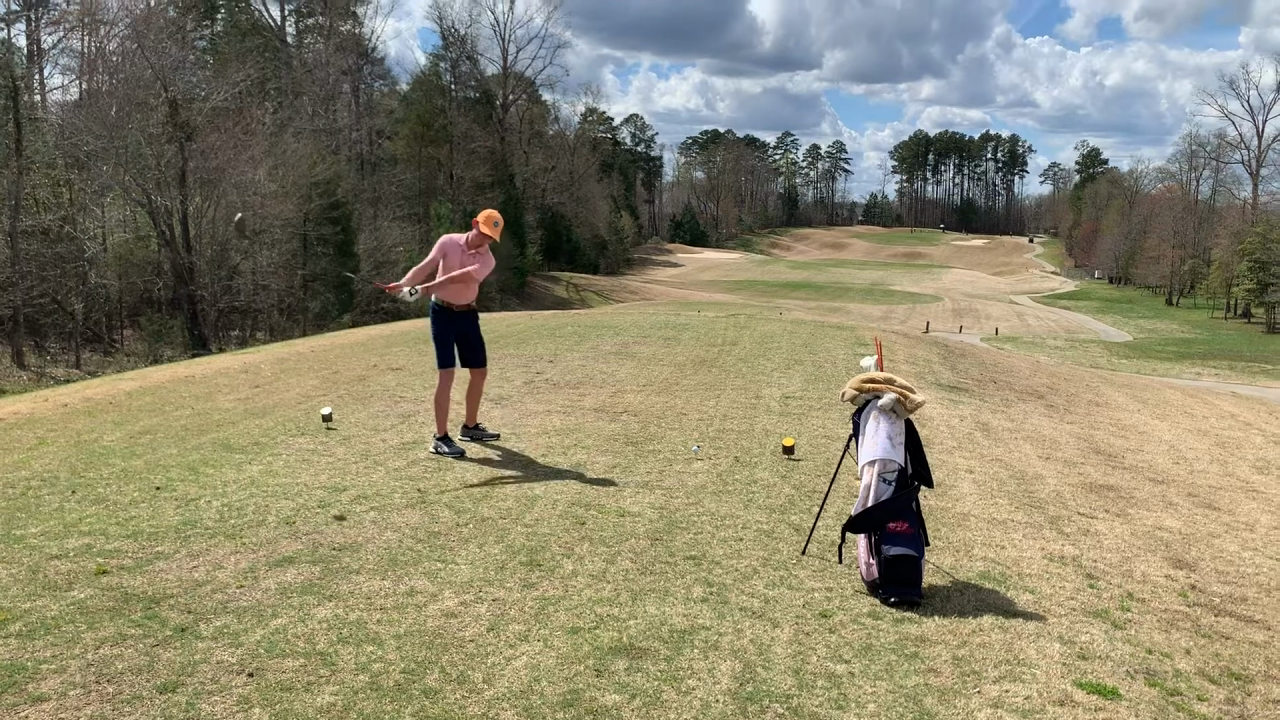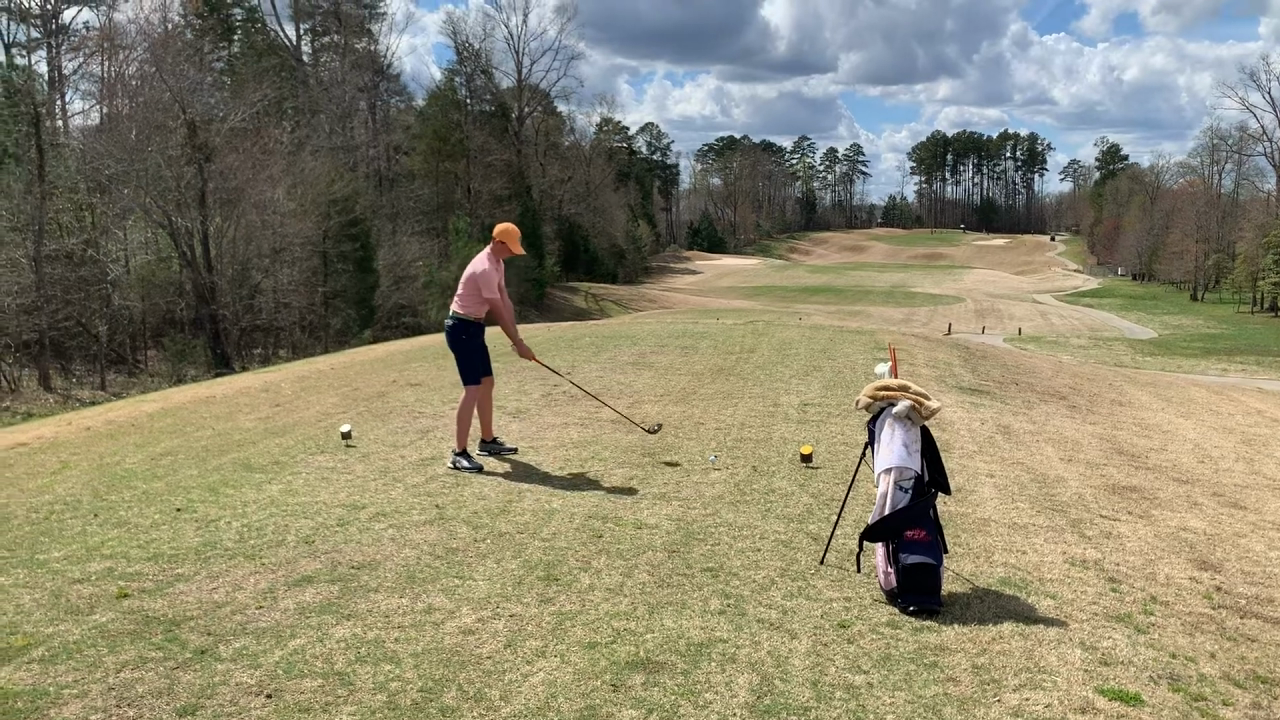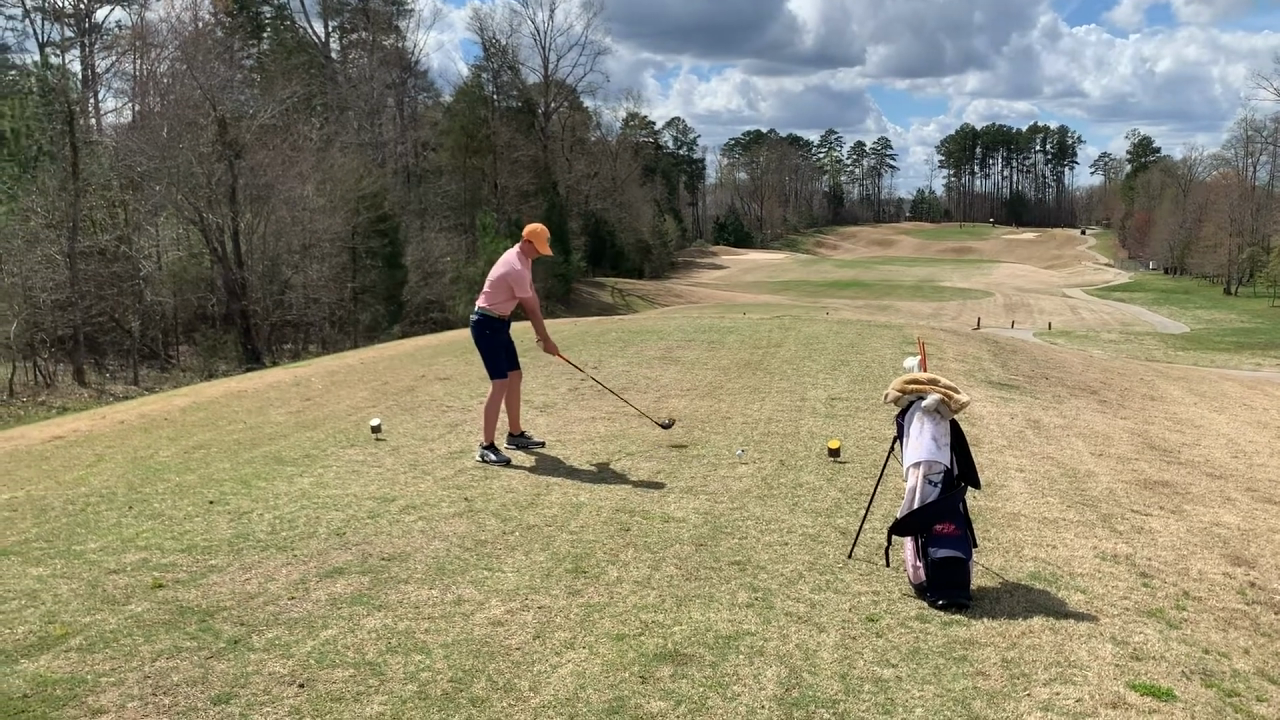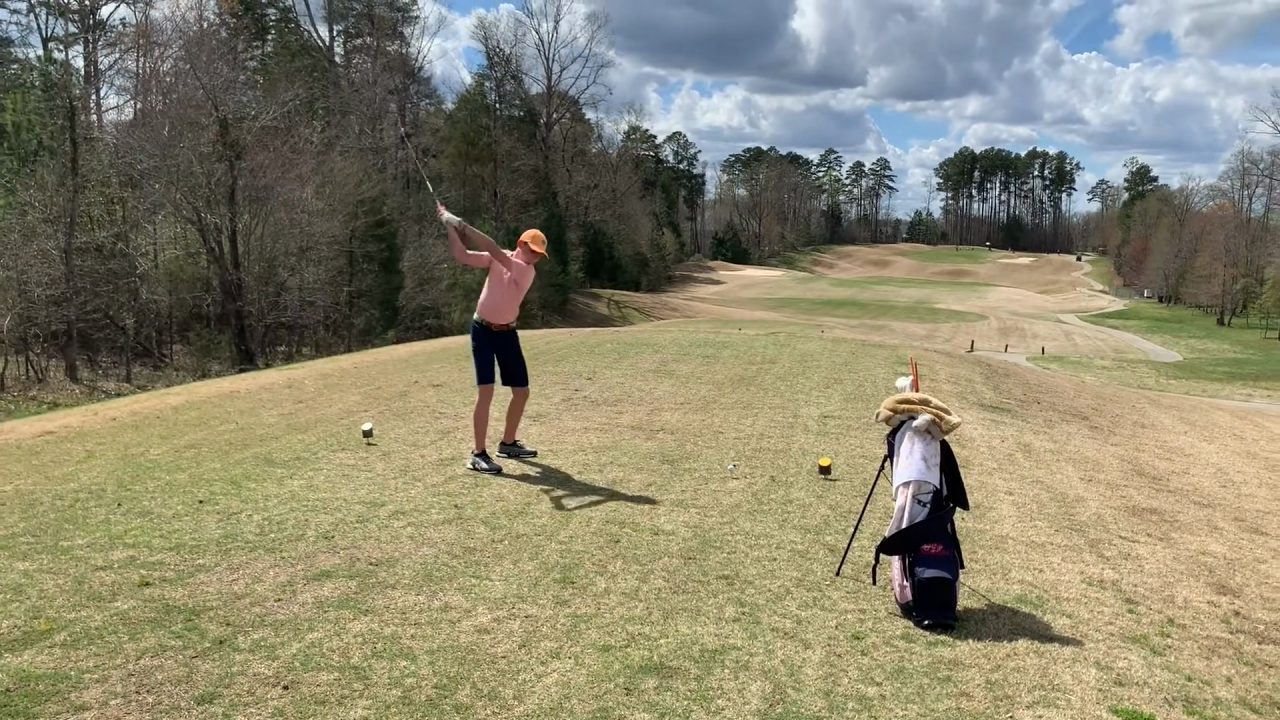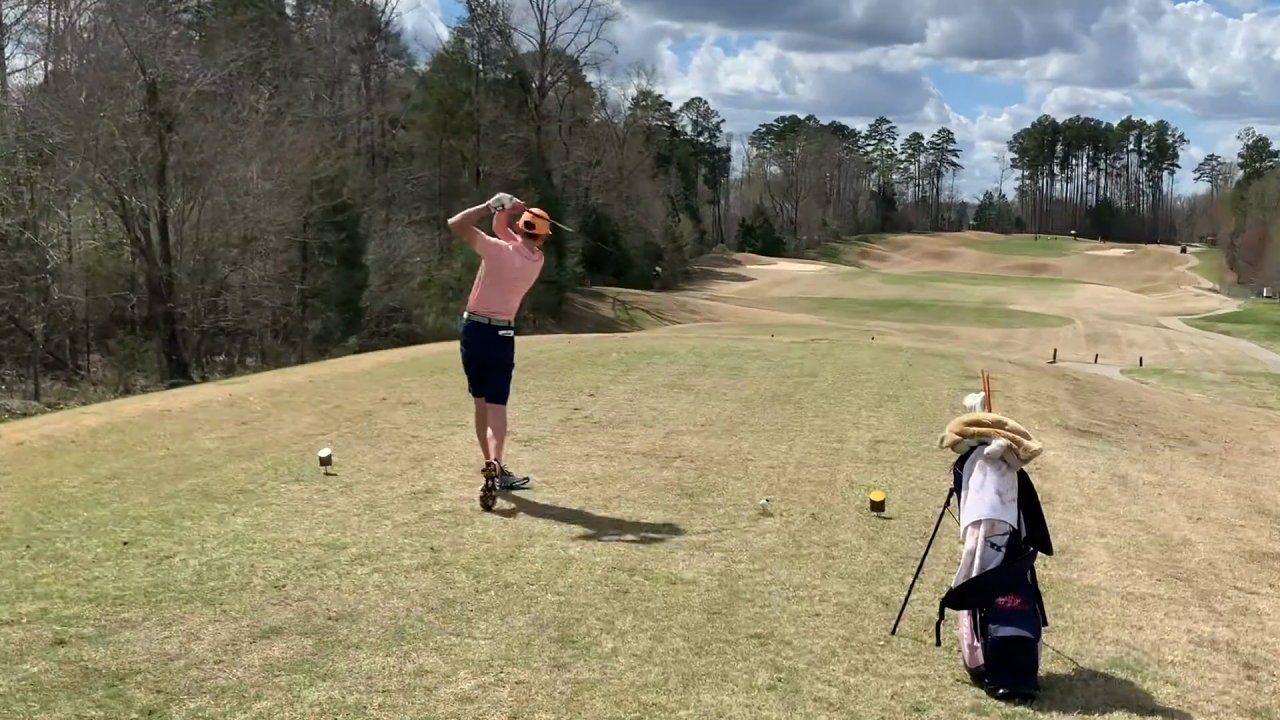
dt=1s
person 1, frame 1
left shoulder: (487, 260)
right shoulder: (448, 242)
left elbow: (455, 279)
right elbow: (425, 267)
left wrist: (418, 289)
right wrist: (403, 283)
left hip: (467, 315)
right hip: (442, 312)
left knee: (480, 372)
right knee: (447, 373)
left ankle: (470, 426)
right ankle: (441, 437)
person 1, frame 2
left shoulder: (497, 264)
right shoulder: (484, 269)
left elbow: (506, 303)
right elbow: (498, 312)
left wrist: (517, 338)
right wrist: (519, 344)
left hip: (473, 328)
right hip: (462, 328)
left knee: (487, 383)
right knee: (473, 389)
left ankle: (487, 440)
right ankle: (459, 453)
person 1, frame 3
left shoulder: (522, 259)
right shoulder: (515, 269)
left elbow: (532, 298)
right elbow: (532, 310)
left wrist: (540, 336)
right wrist: (547, 340)
left hip: (499, 323)
right hip: (486, 324)
left knee: (514, 377)
right knee: (500, 383)
left ankle: (515, 434)
right ankle: (486, 447)
person 1, frame 4
left shoulder: (526, 270)
right shoulder: (498, 257)
left elbow: (494, 250)
right elbow: (462, 256)
left wrist: (460, 224)
right wrist: (453, 226)
left hip: (506, 333)
right hip: (482, 330)
left knee: (522, 392)
right knee: (485, 391)
left ankle: (508, 443)
right ankle: (478, 454)
person 1, frame 5
left shoulder: (499, 250)
right shoulder: (537, 260)
left elbow: (455, 225)
right elbow: (501, 228)
left wrist: (491, 205)
right wrist: (503, 207)
left hip: (473, 329)
right hip: (501, 334)
left knee: (481, 403)
right knee: (496, 407)
left ankle: (494, 469)
right ankle: (494, 466)
